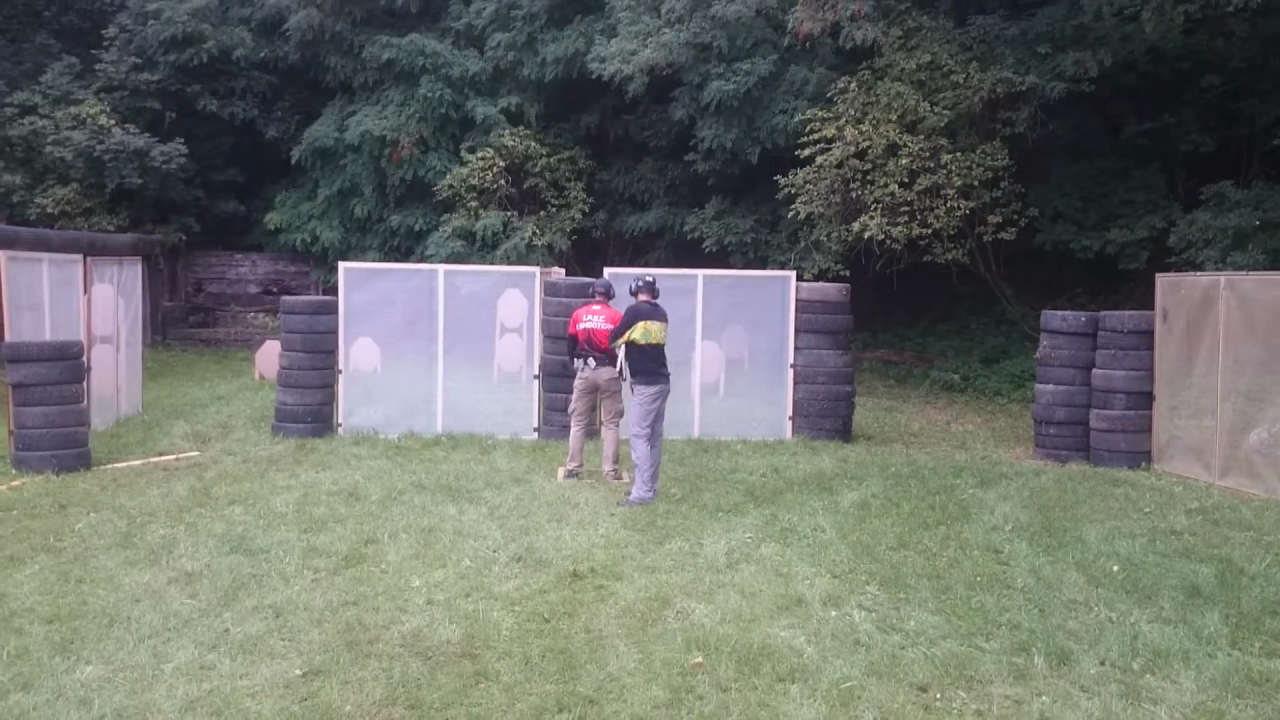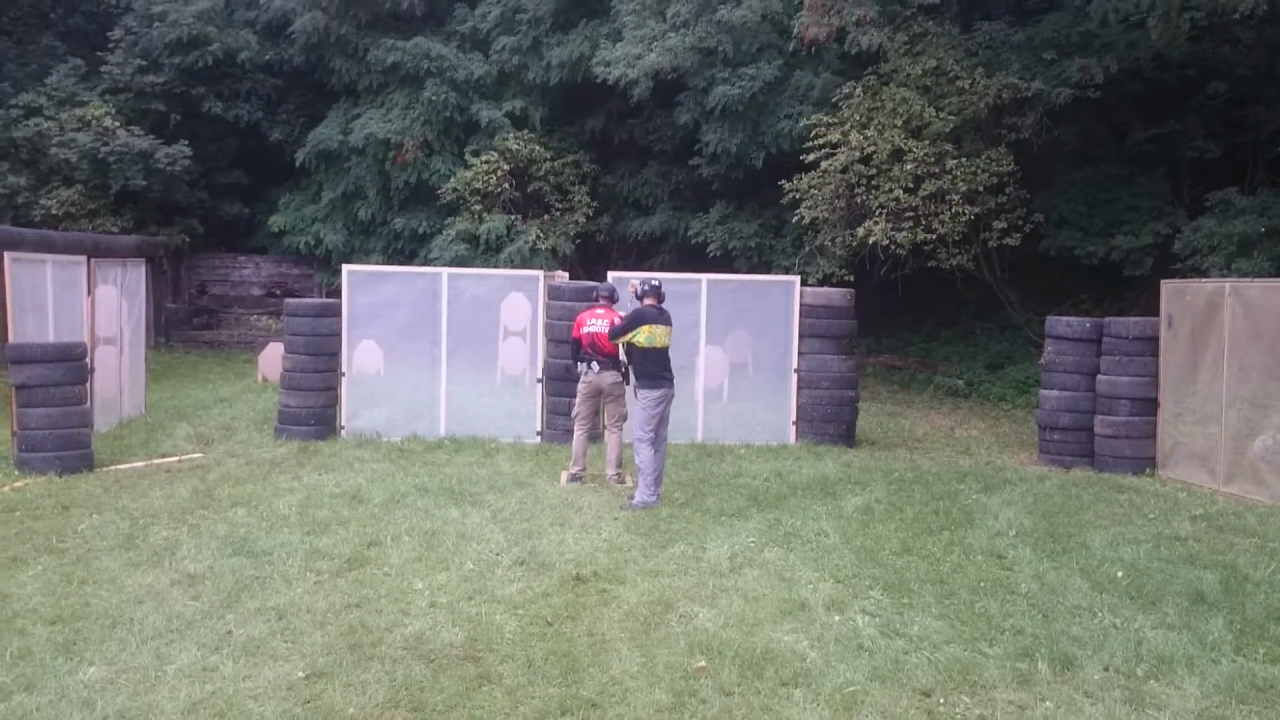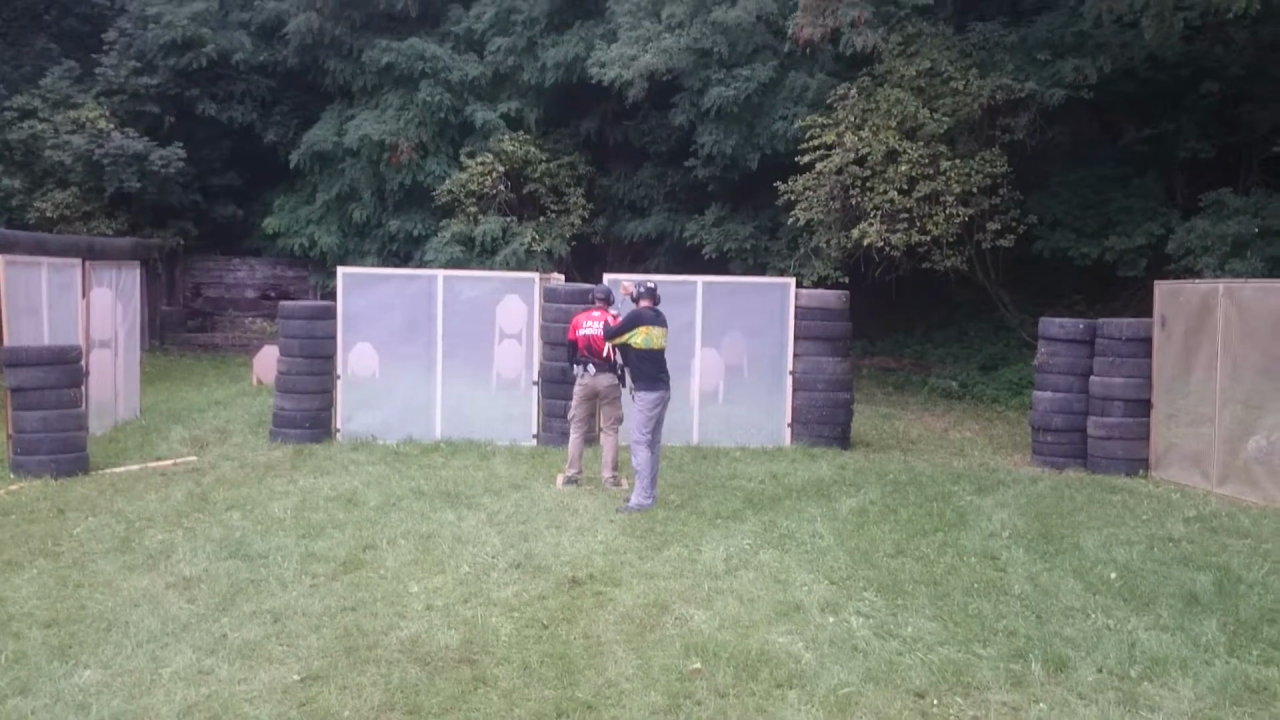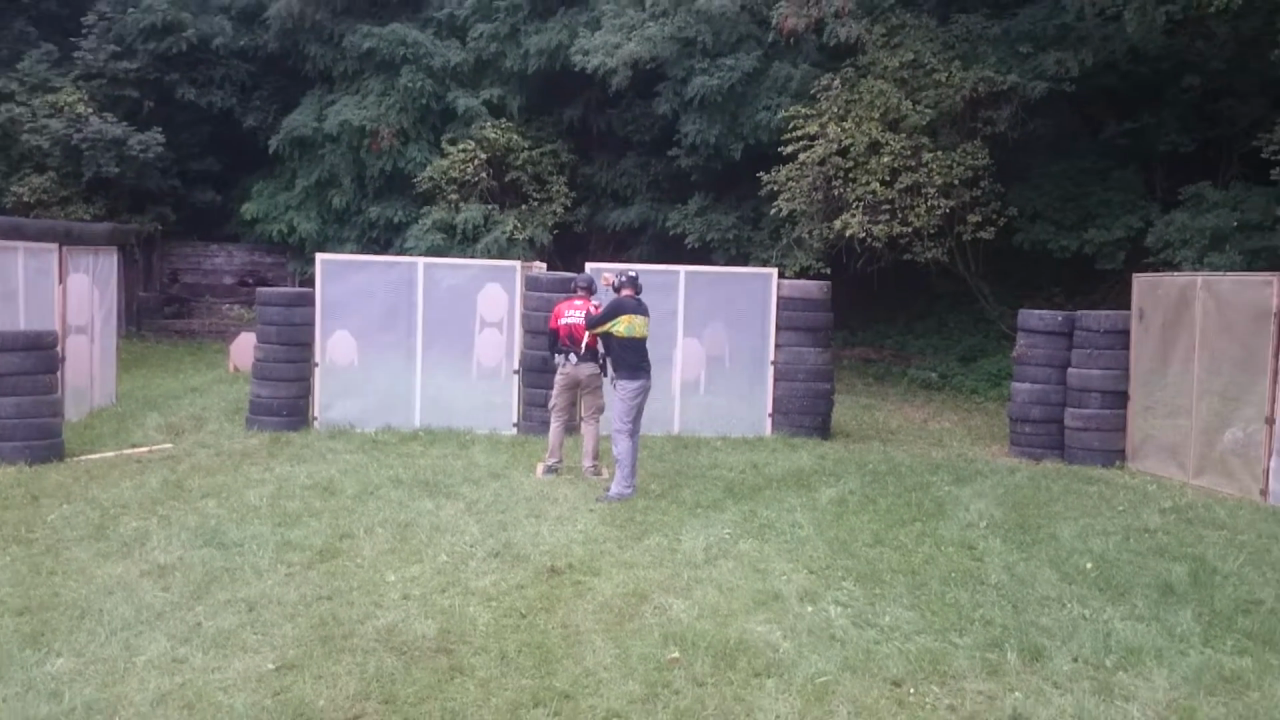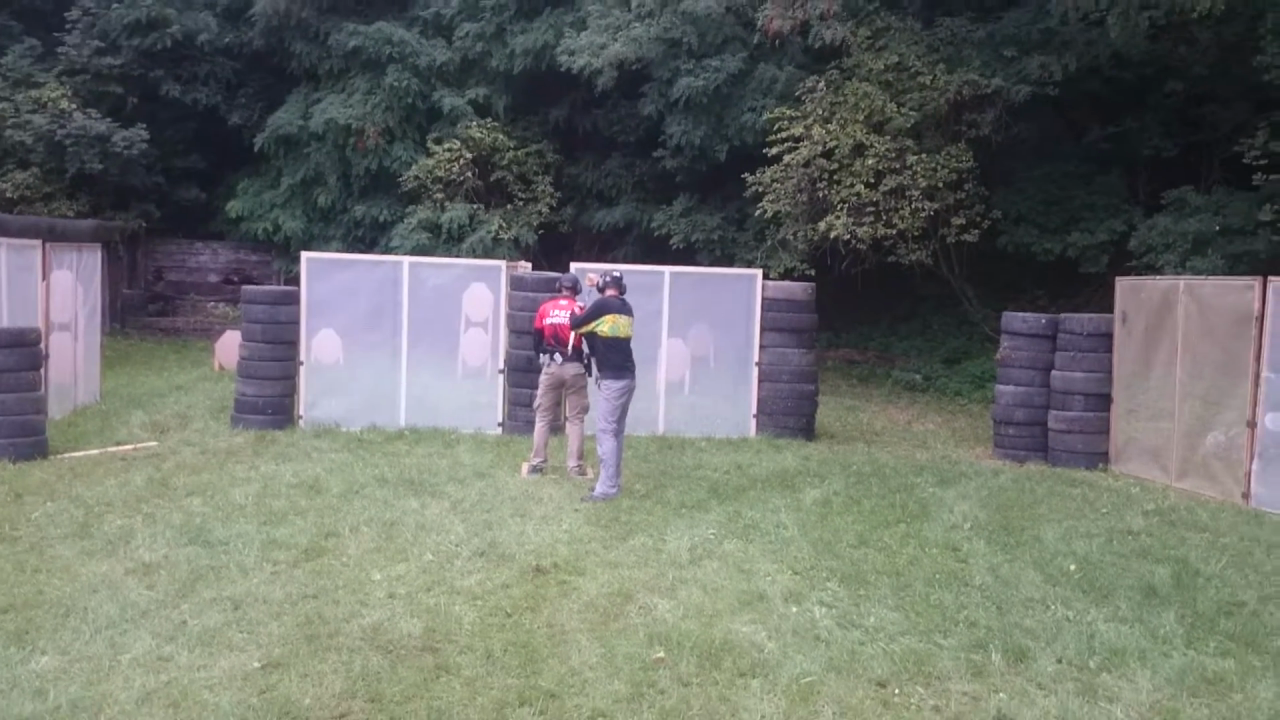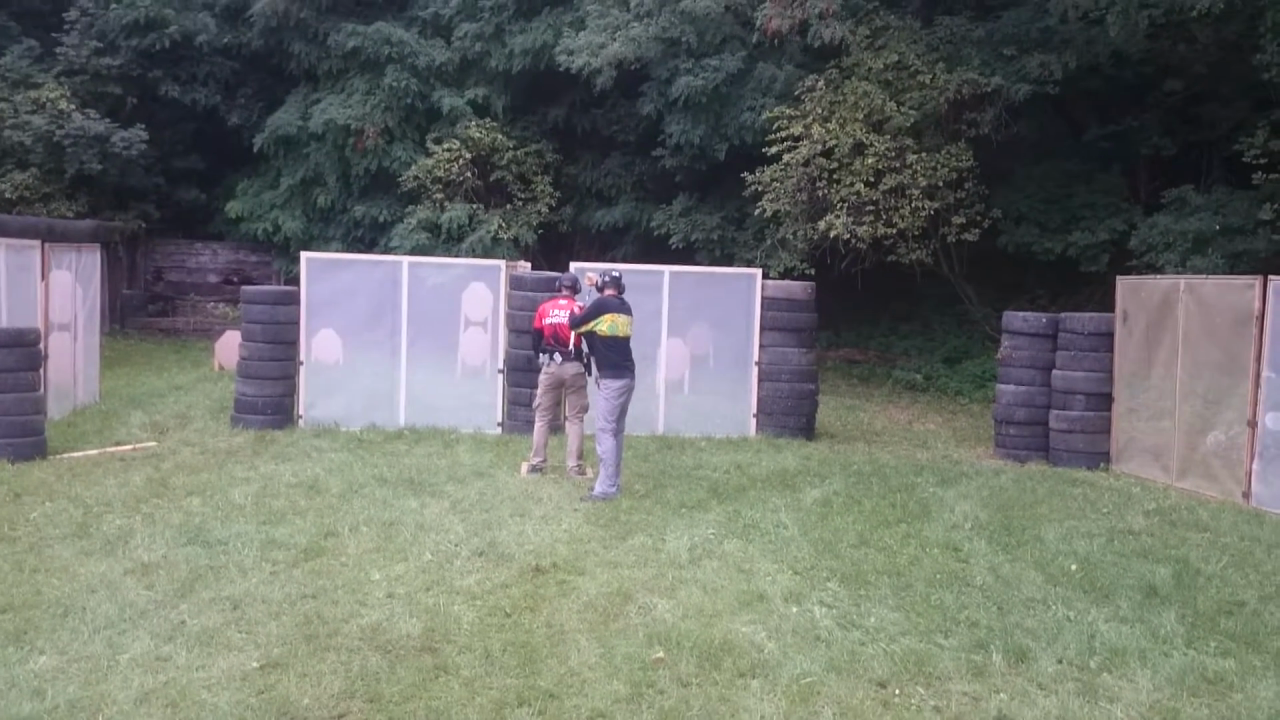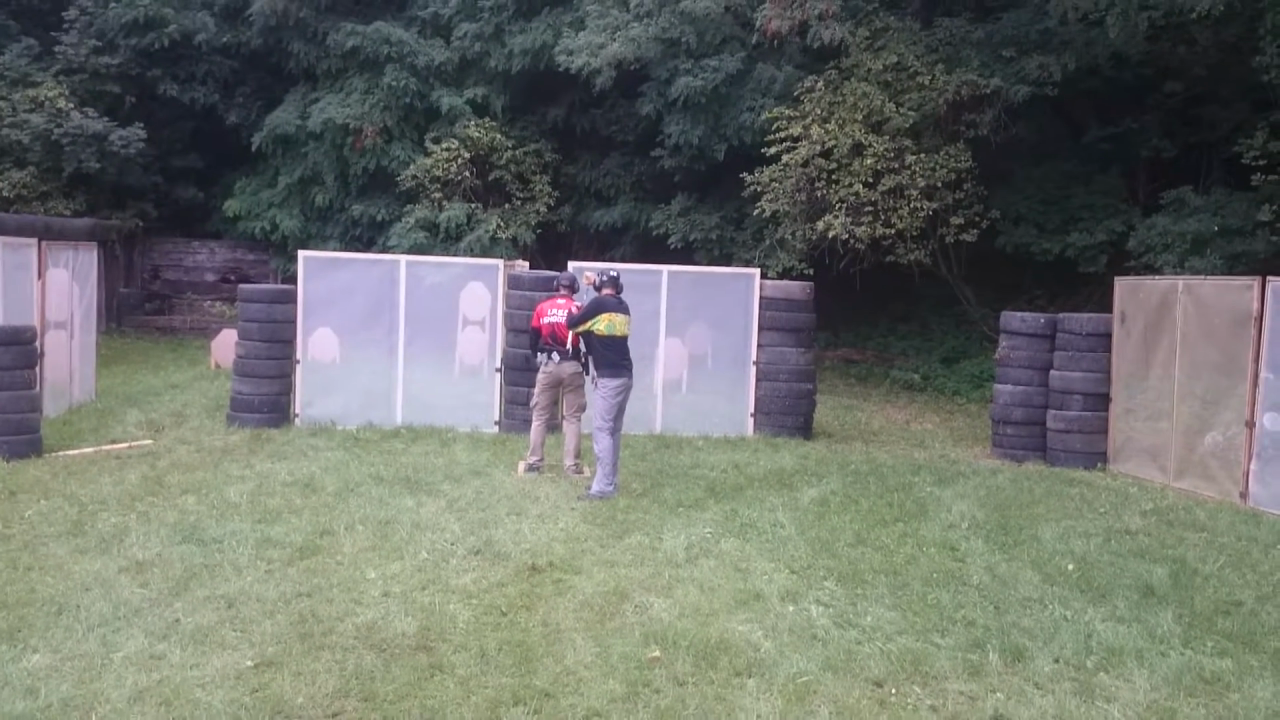
dt=0.2s
person 1, frame 1
left shoulder: (635, 311)
right shoulder: (660, 312)
left elbow: (614, 340)
left wrist: (625, 340)
left hip: (646, 383)
right hip: (661, 381)
left knee: (639, 436)
right knee: (654, 436)
left ankle: (642, 493)
right ankle: (649, 487)
person 1, frame 2
left shoulder: (640, 314)
right shoulder: (665, 316)
left elbow: (613, 336)
left wrist: (618, 319)
right wrist: (639, 291)
left hip: (650, 388)
right hip: (665, 386)
left knee: (643, 440)
right knee: (658, 441)
left ankle: (646, 497)
right ankle: (653, 491)
person 1, frame 3
left shoulder: (637, 315)
right shoulder: (660, 318)
left elbow: (609, 336)
right wrist: (633, 291)
left hip: (647, 390)
right hip: (661, 388)
left knee: (640, 443)
right knee: (653, 443)
left ankle: (642, 500)
right ankle: (648, 494)
person 1, frame 4
left shoulder: (619, 304)
right shoulder: (642, 307)
left elbow: (590, 325)
right wrist: (615, 283)
left hip: (628, 379)
right hip: (642, 377)
left knee: (621, 432)
right knee: (632, 432)
left ankle: (621, 489)
right ankle: (627, 483)
person 1, frame 5
left shoulder: (603, 304)
right shoulder: (626, 307)
left elbow: (575, 325)
left wrist: (577, 311)
right wrist: (597, 284)
left hip: (613, 378)
right hip: (626, 376)
left knee: (605, 431)
right knee: (616, 432)
left ankle: (606, 489)
right ankle: (612, 483)
person 1, frame 6
left shoulder: (602, 303)
right shoulder: (625, 307)
left elbow: (574, 325)
left wrist: (576, 312)
right wrist: (593, 304)
left hip: (612, 378)
right hip: (626, 376)
left knee: (605, 431)
right knee: (616, 431)
left ankle: (606, 489)
right ankle: (612, 483)
person 1, frame 7
left shoulder: (599, 303)
right shoulder: (623, 306)
left elbow: (571, 324)
left wrist: (575, 311)
right wrist: (594, 303)
left hip: (610, 377)
right hip: (624, 375)
left knee: (602, 430)
right knee: (613, 430)
left ankle: (603, 487)
right ankle: (609, 482)
person 2, frame 1
left shoulder: (578, 314)
right shoulder: (615, 316)
left elbow: (571, 344)
left hip: (585, 371)
right hip: (609, 372)
left knee: (578, 422)
right knee: (611, 423)
left ankle: (573, 468)
right ankle: (611, 470)
person 2, frame 2
left shoulder: (582, 318)
right shoulder: (618, 319)
left elbow: (575, 348)
right wrist: (625, 369)
left hip: (588, 375)
right hip: (612, 376)
left knee: (581, 426)
right knee: (614, 427)
left ankle: (576, 472)
right ankle: (614, 474)
person 2, frame 3
left shoulder: (578, 320)
right shoulder: (614, 321)
left elbow: (571, 350)
right wrist: (623, 371)
left hip: (585, 377)
right hip: (608, 378)
left knee: (577, 428)
right knee: (610, 429)
left ankle: (572, 475)
right ankle: (610, 477)
person 2, frame 4
left shoulder: (560, 309)
right shoulder: (596, 310)
left elbow: (552, 339)
right wrist: (604, 361)
left hip: (566, 366)
right hip: (590, 367)
left knee: (558, 417)
right knee: (591, 419)
left ankle: (552, 464)
right ankle: (590, 466)
person 2, frame 5
left shoulder: (545, 309)
right shoulder: (580, 310)
left elbow: (537, 339)
left hip: (551, 366)
right hip: (575, 368)
left knee: (543, 417)
right knee: (575, 419)
left ankle: (536, 463)
right ankle: (575, 466)
person 2, frame 6
left shoulder: (544, 308)
right shoulder: (580, 309)
left elbow: (536, 338)
left hip: (550, 366)
right hip: (574, 367)
left knee: (542, 417)
right knee: (575, 418)
left ankle: (536, 463)
right ankle: (575, 466)
person 2, frame 7
left shoulder: (542, 308)
right shoulder: (578, 309)
left elbow: (533, 338)
left wrist: (539, 357)
right wrist: (587, 362)
left hip: (548, 365)
right hip: (572, 366)
left knee: (540, 416)
right knee: (573, 417)
left ankle: (533, 462)
right ankle: (572, 464)
